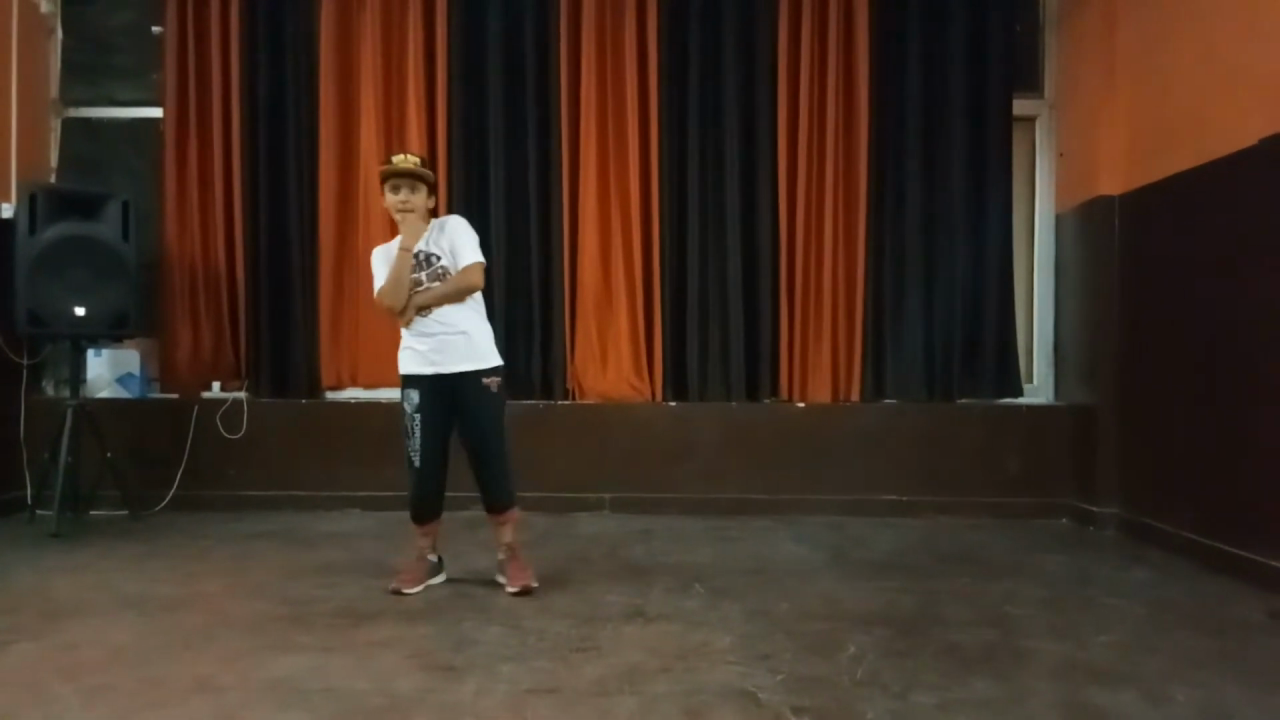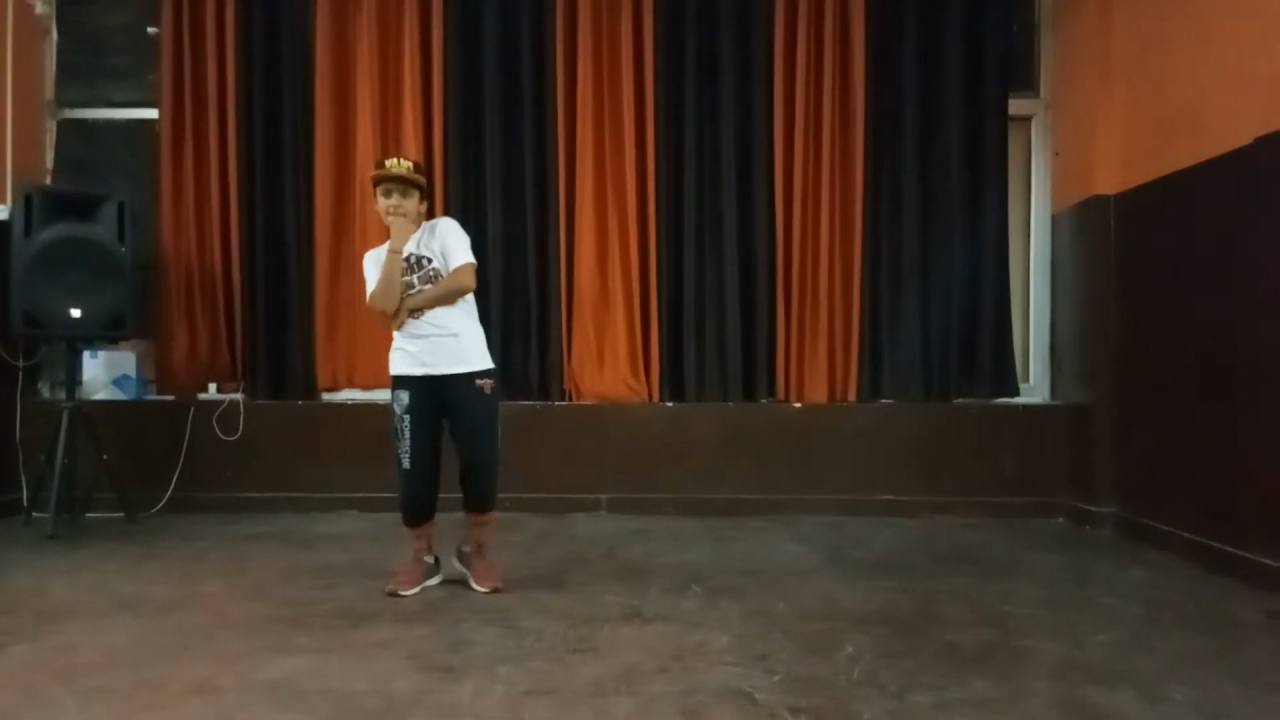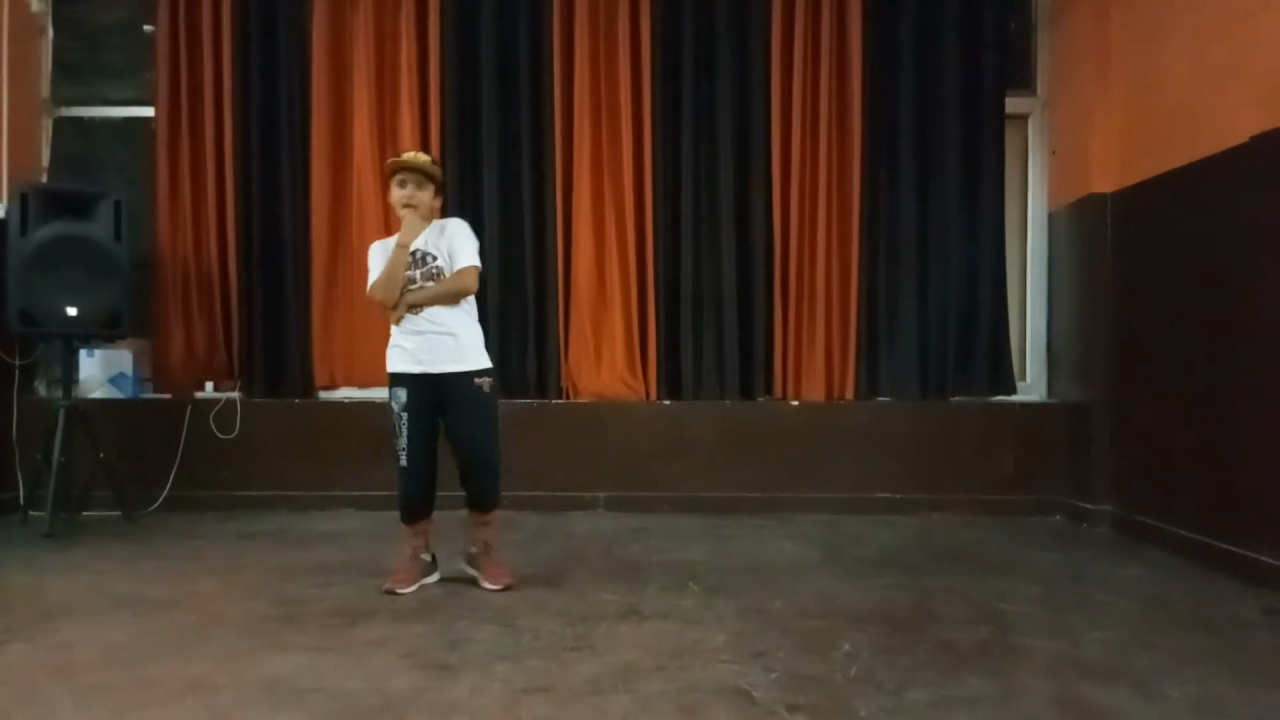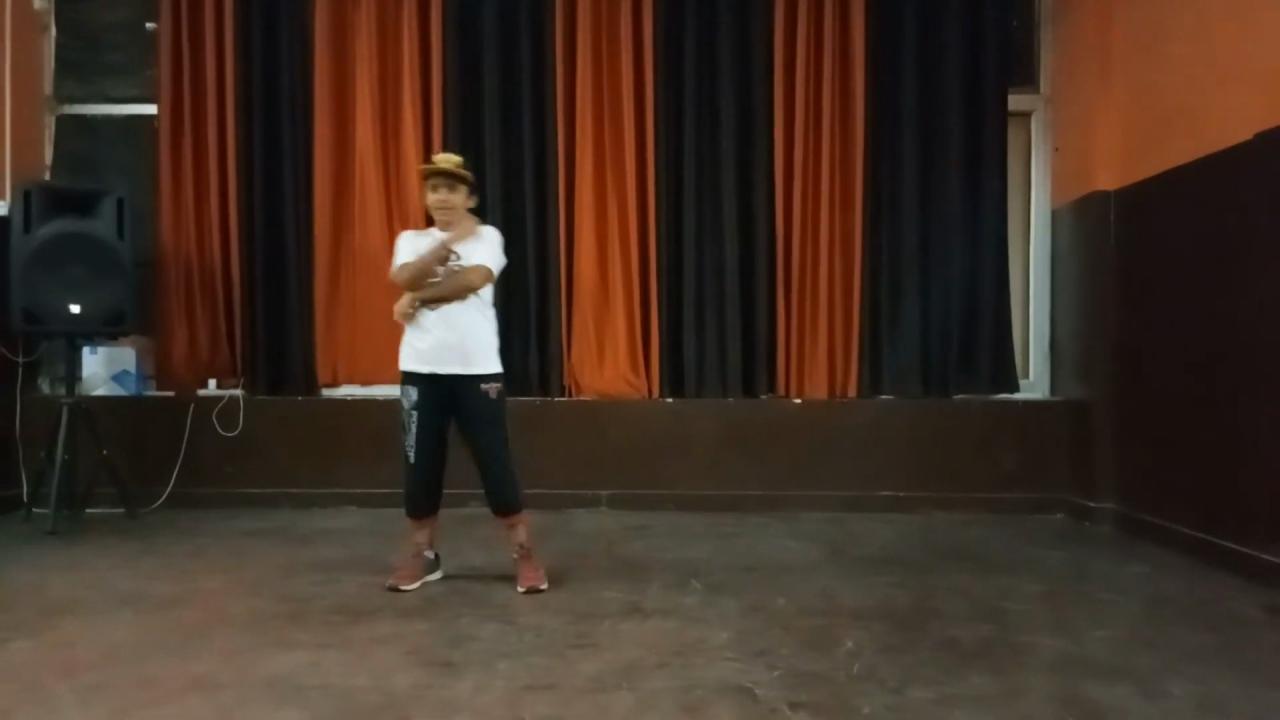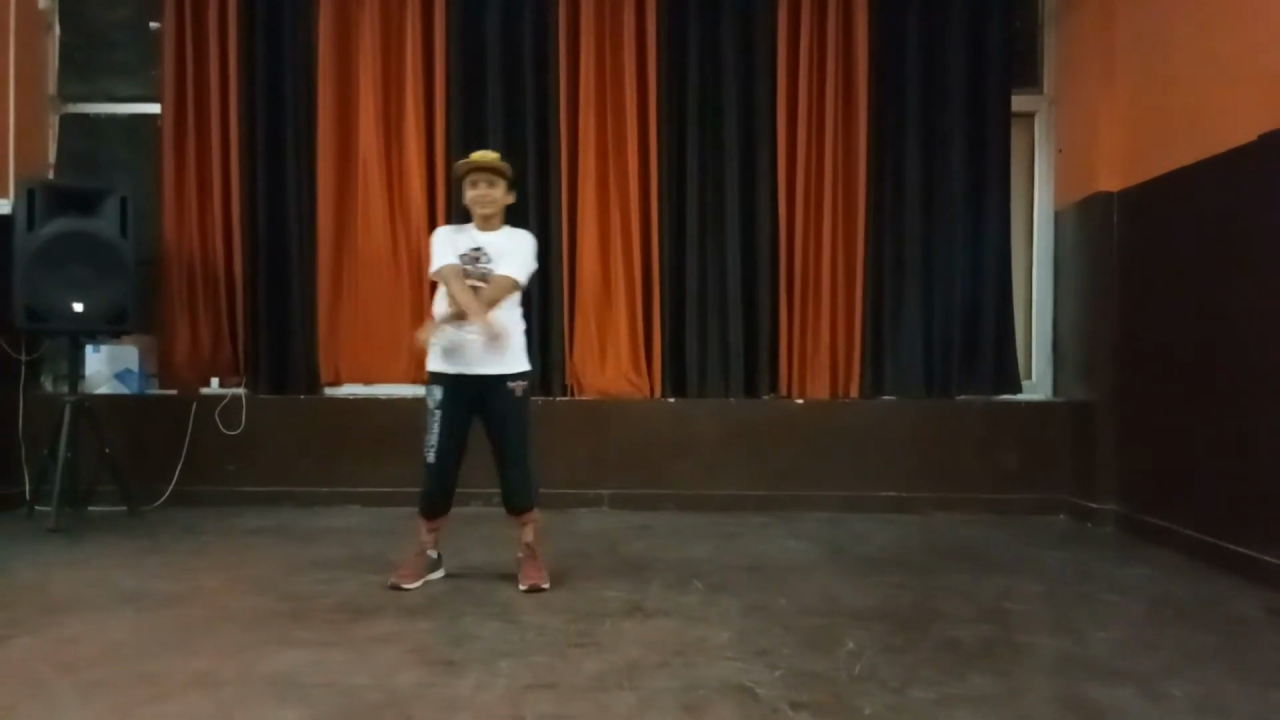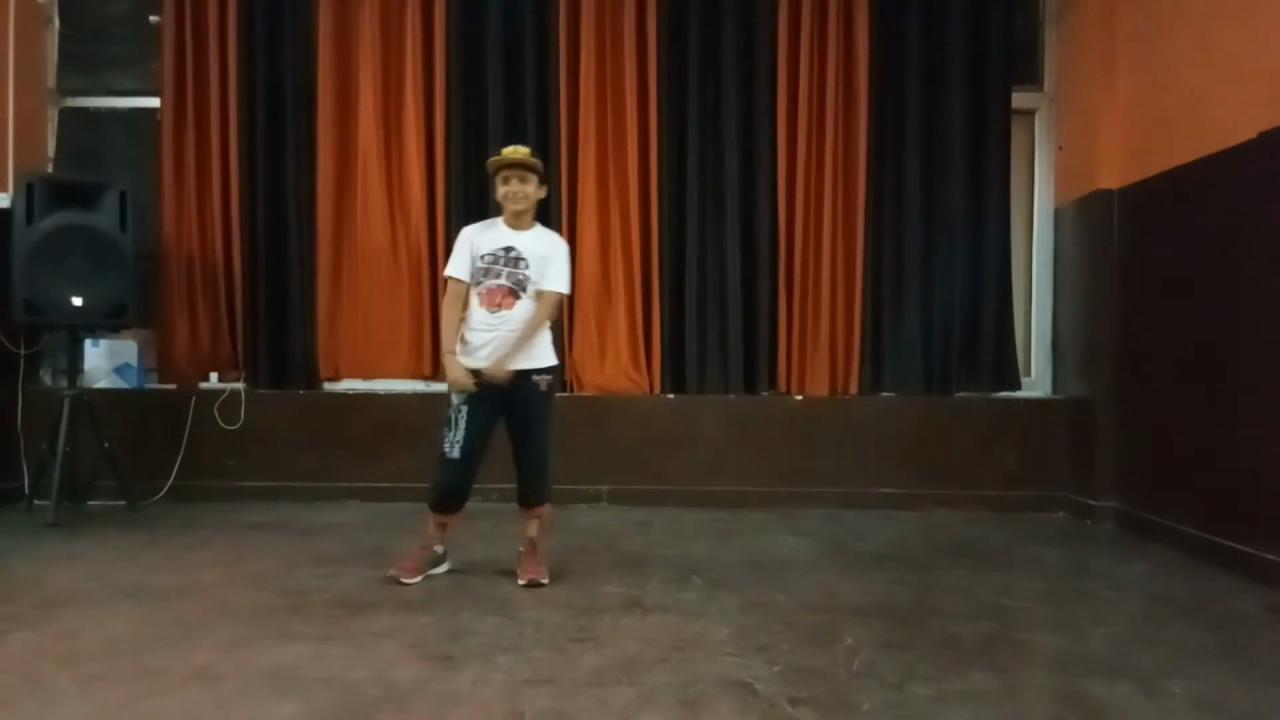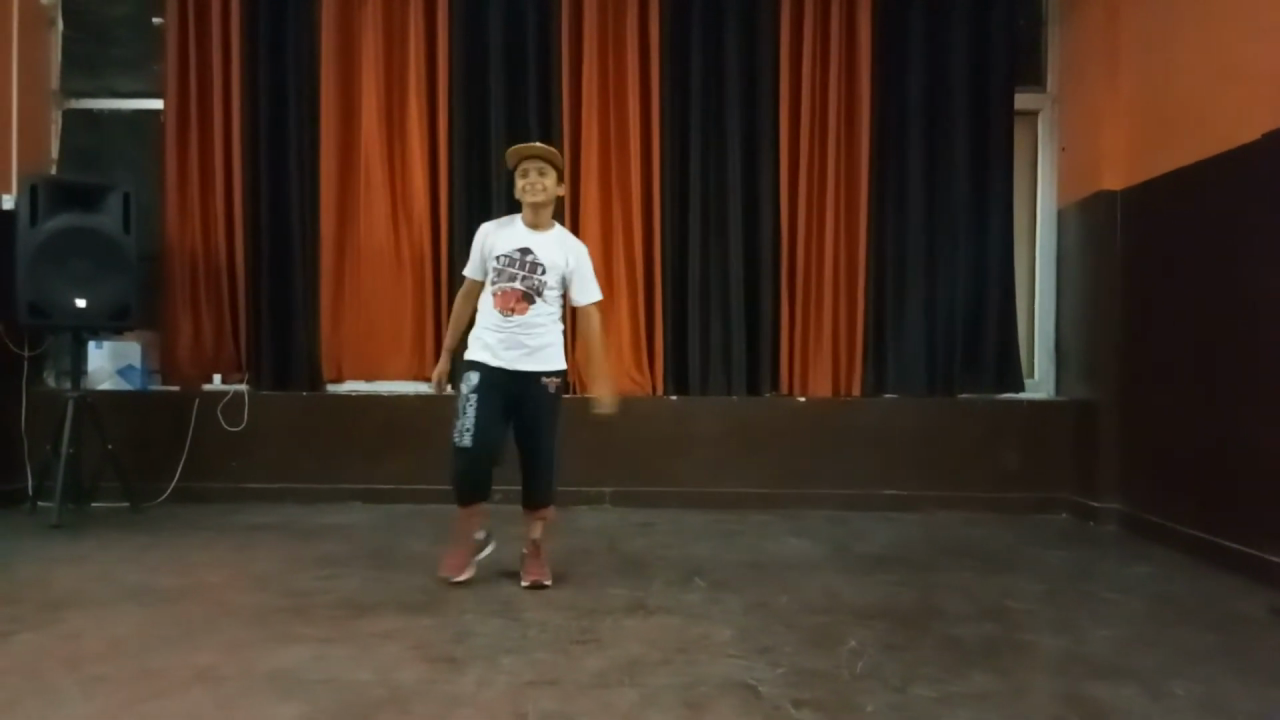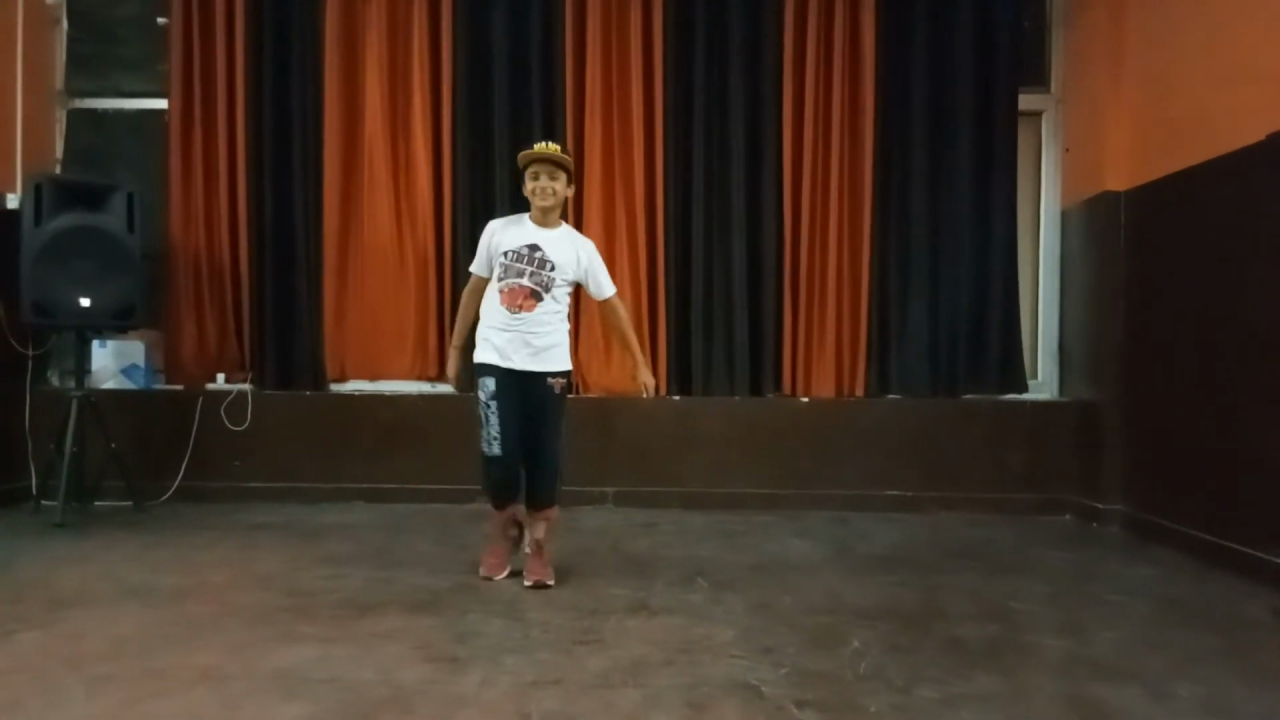
dt=0.2s
person 1, frame 1
left shoulder: (453, 227)
right shoulder: (383, 254)
left elbow: (474, 279)
right elbow: (393, 303)
left wrist: (419, 300)
right wrist: (408, 244)
left hip: (477, 363)
right hip: (420, 369)
left knee: (492, 461)
right knee: (424, 467)
left ankle: (510, 553)
right ankle: (426, 556)
person 1, frame 2
left shoulder: (445, 230)
right shoulder: (376, 257)
left elbow: (464, 281)
right elbow: (385, 308)
left wrist: (410, 304)
right wrist: (396, 247)
left hip: (468, 365)
right hip: (412, 372)
left knee: (481, 459)
right knee: (415, 468)
left ankle: (475, 549)
right ankle: (422, 558)
person 1, frame 3
left shoulder: (456, 230)
right shoulder: (381, 250)
left elbow: (466, 283)
right elbow: (382, 297)
left wrist: (409, 298)
right wrist: (403, 242)
left hip: (466, 365)
right hip: (411, 369)
left knee: (481, 458)
right knee: (414, 465)
left ankle: (481, 549)
right ankle: (420, 557)
person 1, frame 4
left shoulder: (487, 236)
right shoulder: (411, 239)
left elbow: (470, 281)
right elbow: (402, 278)
left wrist: (416, 298)
right wrist: (444, 242)
left hip: (477, 369)
right hip: (421, 368)
left knee: (495, 464)
right knee: (422, 463)
left ankle: (523, 553)
right ankle: (423, 553)
person 1, frame 5
left shoulder: (520, 241)
right shoulder: (446, 237)
left elbow: (497, 293)
right elbow: (450, 284)
left wrist: (439, 325)
right wrist: (474, 309)
left hip: (506, 371)
right hip: (448, 368)
left knee: (515, 463)
right knee: (439, 463)
left ankle: (530, 553)
right ankle: (427, 552)
person 1, frame 6
left shoulder: (553, 245)
right shoulder: (473, 235)
left elbow: (546, 309)
right elbow: (452, 300)
left wrist: (506, 358)
right wrist: (455, 357)
left hip: (531, 367)
right hip: (473, 365)
left knee: (533, 460)
right knee: (457, 458)
left ankle: (531, 548)
right ankle: (433, 548)
person 1, frame 7
left shoulder: (571, 249)
right shoulder: (490, 233)
left elbow: (588, 316)
right elbow: (468, 295)
left wrist: (601, 380)
right wrist: (444, 356)
left hip: (543, 369)
right hip: (485, 361)
left knee: (539, 462)
right knee: (471, 450)
left ankle: (533, 550)
right ankle: (468, 536)
person 1, frame 8
left shoulder: (579, 247)
right shoulder: (497, 231)
left elbow: (611, 304)
right elbow: (474, 291)
left wrist: (639, 365)
right wrist: (454, 349)
left hip: (548, 368)
right hip: (494, 362)
left knee: (544, 460)
right knee: (499, 457)
left ankle: (537, 548)
right ankle: (507, 533)
